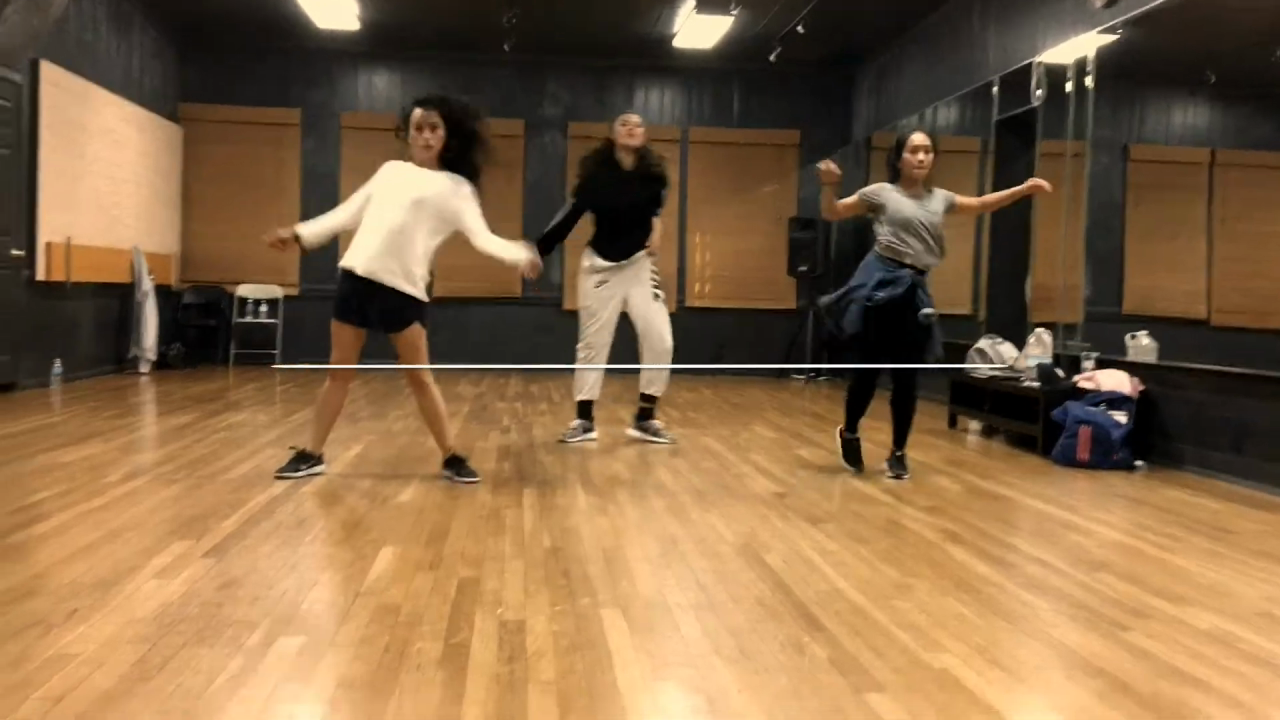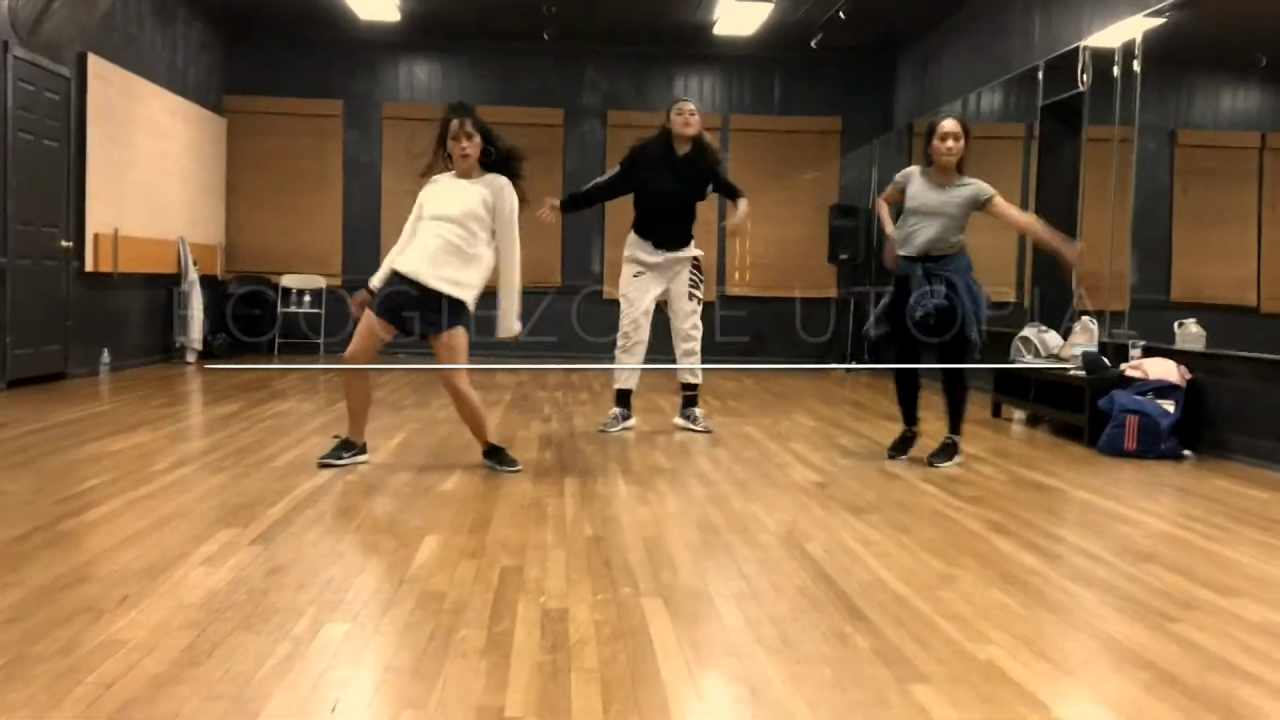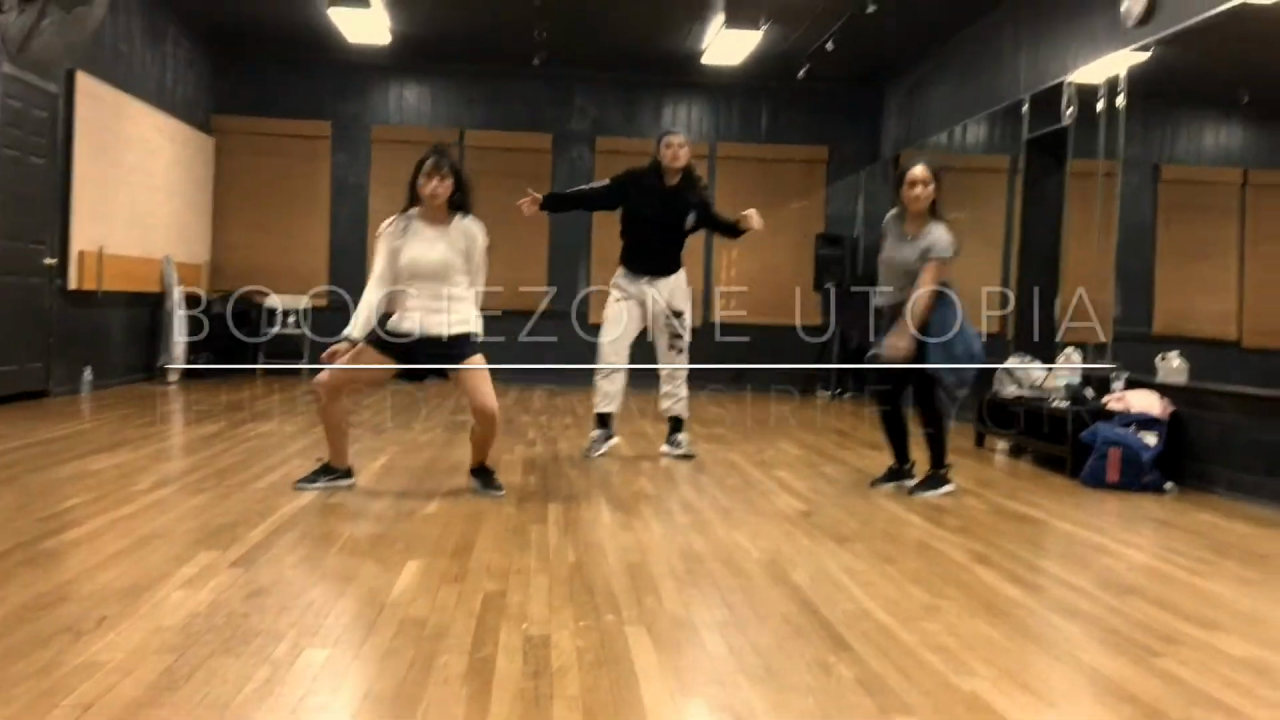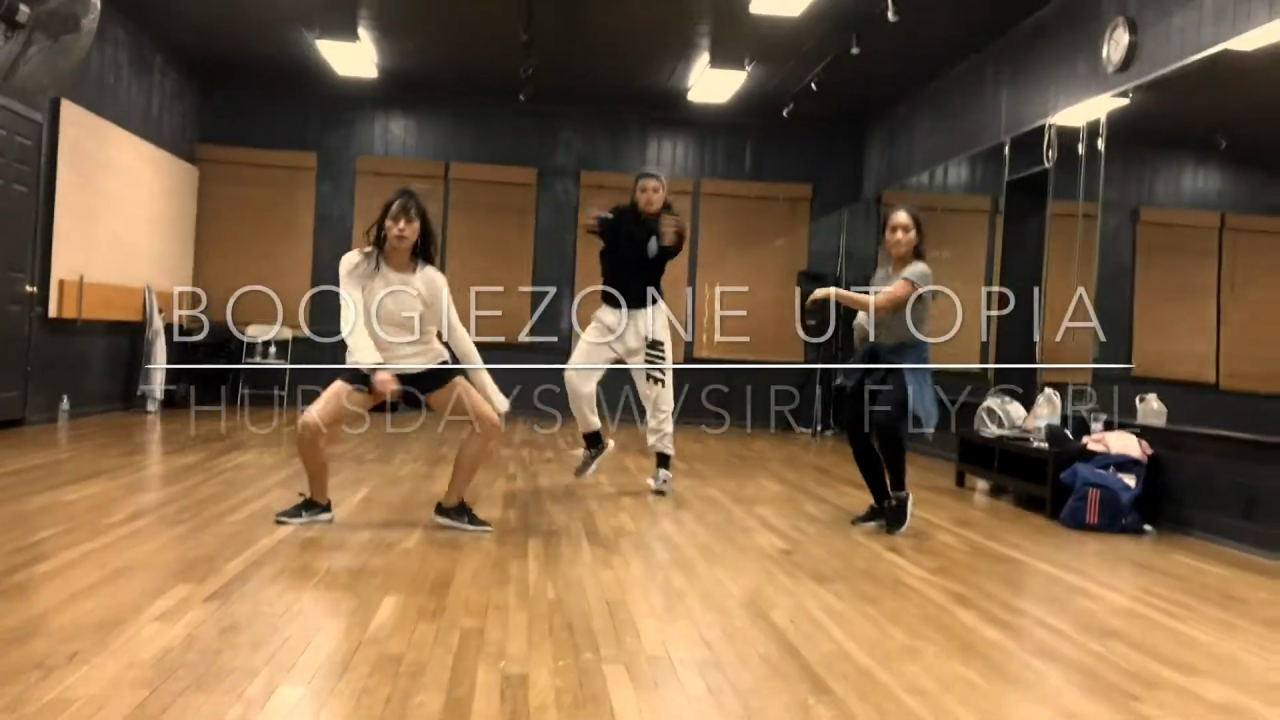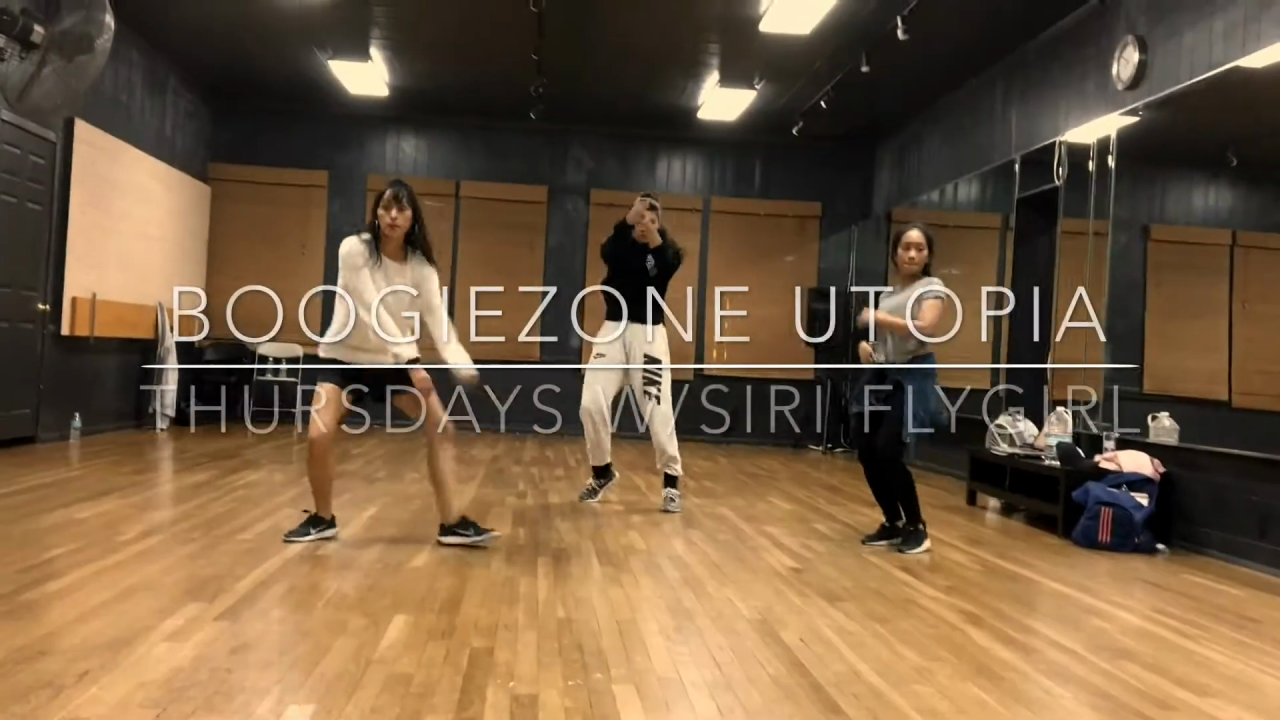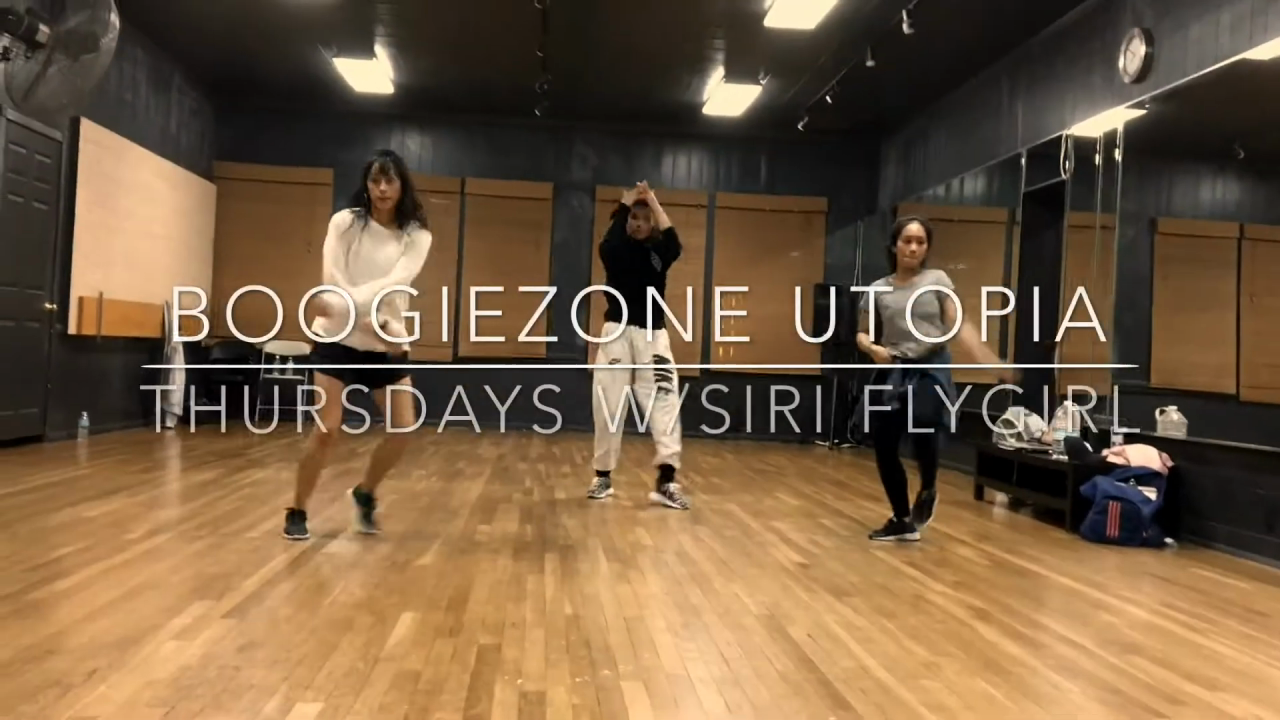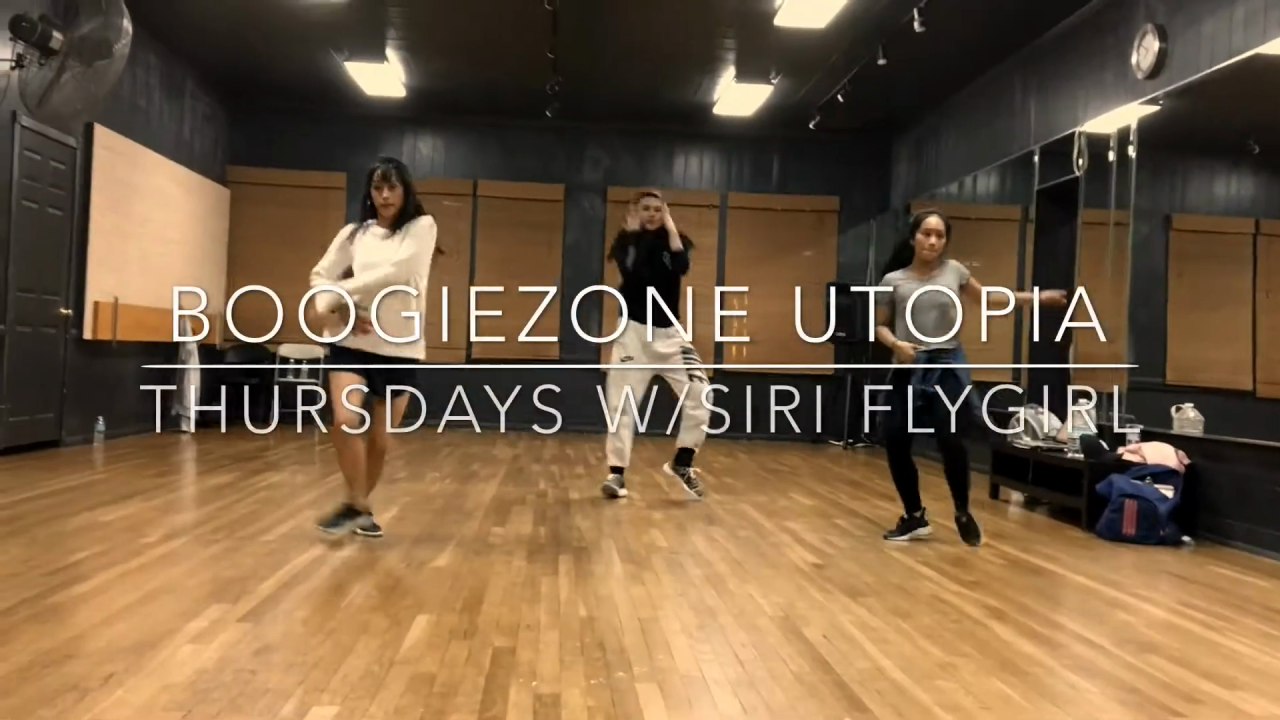
dt=0.2s
person 1, frame 1
left shoulder: (457, 187)
right shoulder: (391, 171)
left elbow: (483, 237)
right elbow: (351, 212)
left wrist: (519, 254)
right wrist: (300, 233)
left hip: (403, 288)
right hip: (357, 278)
left knee: (419, 378)
right knee: (339, 370)
left ankle: (452, 458)
right ankle: (311, 454)
person 1, frame 2
left shoulder: (499, 187)
right shoulder: (433, 187)
left elbow: (508, 252)
right elbow: (408, 241)
left wrist: (508, 317)
right wrist: (374, 287)
left hip: (450, 294)
right hip: (404, 282)
left knee: (456, 383)
right knee: (354, 360)
left ankle: (490, 447)
right ankle: (354, 443)
person 1, frame 3
left shoulder: (469, 231)
right shoulder: (395, 228)
left elbow: (473, 292)
right elbow: (378, 285)
left wrist: (468, 332)
right wrist: (352, 337)
left hip: (454, 334)
right hip: (402, 331)
left knee: (487, 410)
right knee: (326, 384)
left ankle: (480, 469)
right ankle: (338, 468)
person 1, frame 4
left shoulder: (431, 279)
right shoulder: (356, 264)
left elbow: (458, 336)
right elbow: (354, 322)
left wrist: (493, 394)
right wrist: (375, 370)
left hip: (426, 365)
right hip: (373, 366)
left knee: (489, 419)
right knee: (310, 425)
left ankle: (452, 505)
right ankle: (319, 502)
person 1, frame 5
left shoulder: (423, 270)
right shoulder: (354, 249)
left elbow: (438, 322)
right elbow: (371, 312)
left wrist: (461, 364)
right wrist: (408, 364)
left hip: (399, 360)
right hip: (343, 358)
left knee: (441, 429)
right knee: (318, 436)
left ankle: (451, 523)
right ankle: (322, 518)
person 1, frame 6
left shoulder: (418, 236)
right shoulder: (345, 222)
left elbow: (395, 284)
right elbow: (333, 280)
right wrist: (371, 323)
left hip: (386, 345)
right hip: (339, 340)
left knee: (402, 431)
right knee: (326, 430)
left ankle: (365, 492)
right ankle: (297, 511)
person 1, frame 7
left shoulder: (422, 227)
right shoulder: (354, 234)
left elbow: (394, 273)
right elbow: (320, 276)
left wrist: (335, 295)
right wrist: (336, 309)
left hip: (400, 349)
right hip: (352, 344)
left knee: (379, 441)
right knee: (345, 421)
left ankle: (357, 506)
right ankle: (356, 505)
person 2, frame 1
left shoulder: (939, 198)
right shoulder: (881, 192)
left elbow: (980, 204)
right elbow: (833, 213)
left wrist: (1023, 188)
right wrist: (829, 185)
left hip: (913, 289)
right hip: (880, 282)
left knee: (907, 376)
right knee: (870, 367)
left ankle: (897, 453)
right ankle: (848, 435)
person 2, frame 2
left shoulder: (972, 189)
right shoulder: (910, 177)
left elbow: (1016, 217)
right elbow: (883, 201)
left wrist: (1060, 245)
right wrist: (890, 232)
left hip: (949, 273)
right hip: (910, 273)
left knee: (953, 361)
right knee: (906, 360)
left ankle: (952, 441)
right ankle: (909, 431)
person 2, frame 3
left shoulder: (939, 238)
right shoulder: (892, 220)
left elbow: (924, 291)
left wrist: (904, 334)
right wrist: (881, 299)
left hip: (923, 319)
right hip: (891, 314)
left knee: (925, 394)
right knee: (886, 395)
left ankle: (940, 473)
right ankle: (902, 465)
person 2, frame 4
left shoulder: (919, 272)
right shoulder: (883, 271)
left elbow: (879, 306)
left wrist: (834, 293)
right wrist: (860, 324)
left hip: (904, 362)
right hip: (873, 359)
left knee: (887, 425)
right knee: (855, 429)
left ankle: (899, 496)
right ankle: (882, 503)
person 2, frame 5
left shoulder: (931, 287)
right shoulder: (887, 293)
left elbow: (925, 327)
left wrist: (879, 317)
right wrist: (864, 344)
left hip: (913, 377)
right hip: (882, 377)
left knee: (888, 453)
right knee: (867, 453)
left ankle: (916, 526)
right ankle: (894, 523)
person 2, frame 6
left shoulder: (937, 280)
right shoulder: (877, 290)
left elbow: (959, 325)
right elbow: (863, 333)
left wrist: (988, 359)
right wrist: (872, 348)
left hip: (928, 372)
right hip: (891, 373)
left knee: (922, 427)
right knee: (884, 449)
left ankle: (927, 492)
right ankle: (902, 520)
person 2, frame 7
left shoulder: (954, 271)
right shoulder: (892, 281)
left elbow: (986, 298)
right elbow: (880, 326)
left wrist: (1036, 298)
right wrist: (895, 344)
left hip: (947, 365)
right hip: (909, 370)
left knee: (951, 439)
right knee: (895, 443)
left ankle: (963, 514)
right ankle: (914, 516)
person 3, frame 1
left shoulder: (653, 172)
right shoulder: (595, 172)
right elbow: (571, 213)
left wrist: (657, 232)
right wrist: (539, 248)
left hip: (639, 263)
right hip: (600, 265)
left knee: (660, 339)
right knee: (592, 342)
left ankle: (645, 418)
right ankle: (584, 420)
person 3, frame 2
left shoulder: (706, 162)
right shoulder: (646, 154)
left elbow: (726, 188)
right elbow: (610, 185)
left wrist: (741, 205)
right wrist: (565, 204)
left hip: (682, 254)
right hip: (643, 251)
left knee: (689, 328)
right knee: (632, 327)
left ankle: (689, 406)
right ankle: (622, 408)
person 3, frame 3
left shoulder: (694, 196)
right shoulder: (636, 182)
left elbow: (714, 223)
right elbow: (595, 195)
left wrist: (743, 223)
right wrist: (547, 201)
left hip: (669, 283)
right hip: (628, 281)
left knee: (674, 362)
right knee: (610, 351)
left ankle: (676, 434)
right ankle: (603, 429)
person 3, frame 4
left shoulder: (671, 229)
right shoulder: (619, 220)
left elbow: (665, 253)
right elbow: (601, 226)
left wrist: (667, 239)
right wrist: (593, 222)
left hip: (648, 315)
right hip: (609, 313)
left knee: (658, 393)
right knee: (575, 375)
left ankle: (662, 468)
right ankle: (594, 442)
person 3, frame 5
left shoulder: (668, 253)
right shoulder: (620, 245)
left elbow: (663, 267)
right elbow: (607, 252)
left wrist: (651, 233)
right wrist: (627, 222)
left hip: (648, 333)
right hip: (613, 331)
left knee: (658, 411)
right knee: (591, 405)
left ankle: (671, 485)
right ankle: (602, 473)
person 3, frame 6
left shoulder: (659, 249)
right shoulder: (616, 250)
left elbow: (673, 248)
right elbow: (609, 247)
left wrist: (654, 204)
right wrist: (624, 206)
left hip: (653, 335)
right hip: (617, 332)
left knee: (665, 406)
right knee: (607, 407)
left ankle: (666, 482)
right ankle: (603, 477)
person 3, frame 7
left shoulder: (672, 243)
right shoulder: (628, 246)
left elbow: (681, 267)
right elbow: (635, 273)
left wrist: (671, 227)
right wrist: (634, 232)
left hip: (670, 332)
right hip: (634, 331)
left knee: (700, 394)
right knee: (622, 404)
left ankle: (683, 463)
right ankle: (617, 474)
